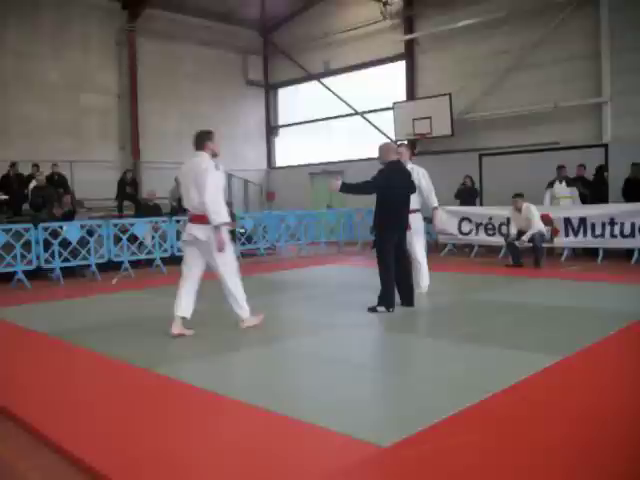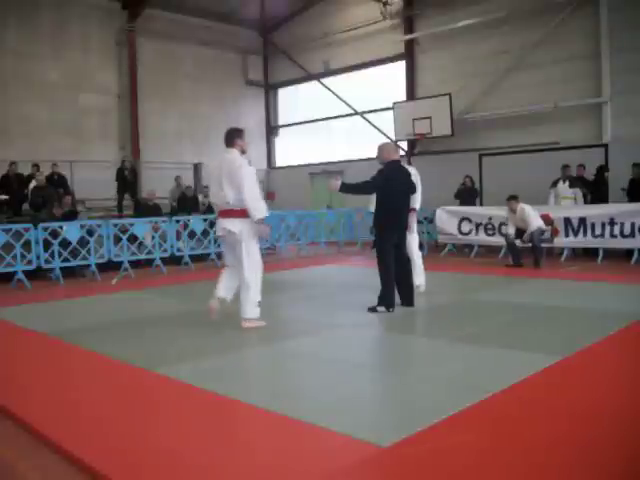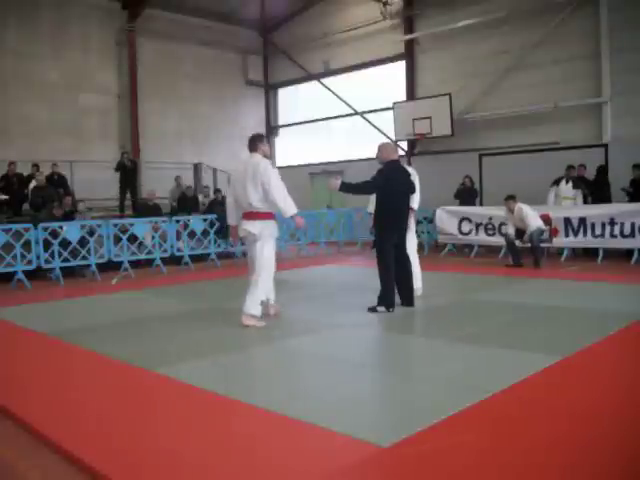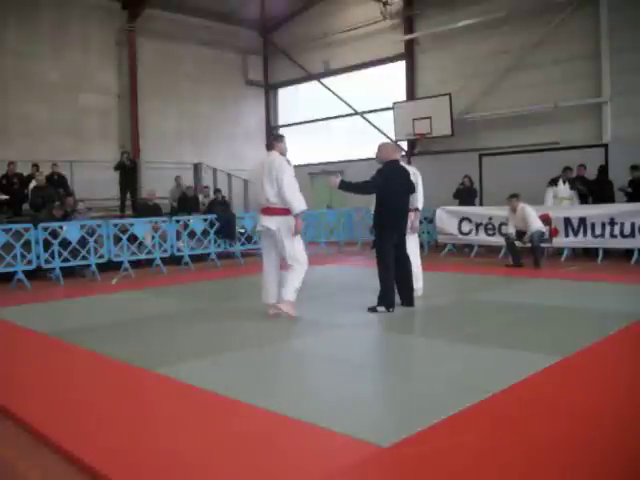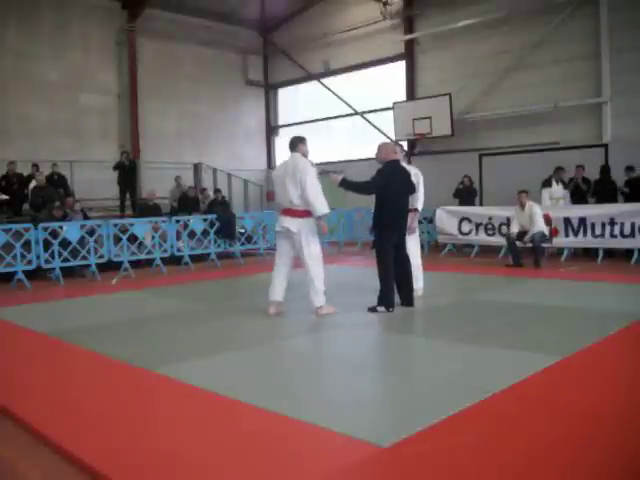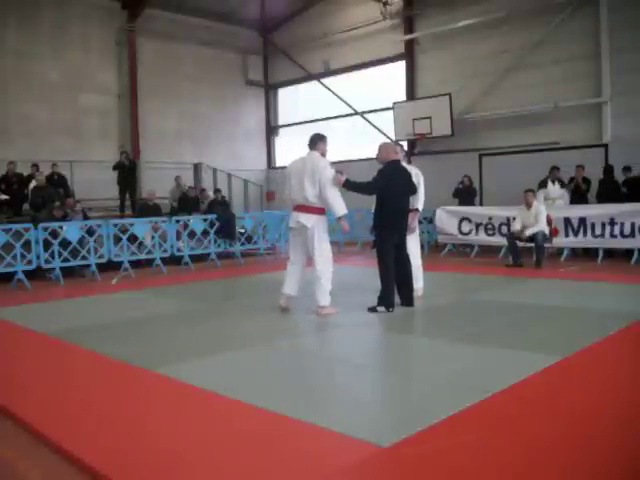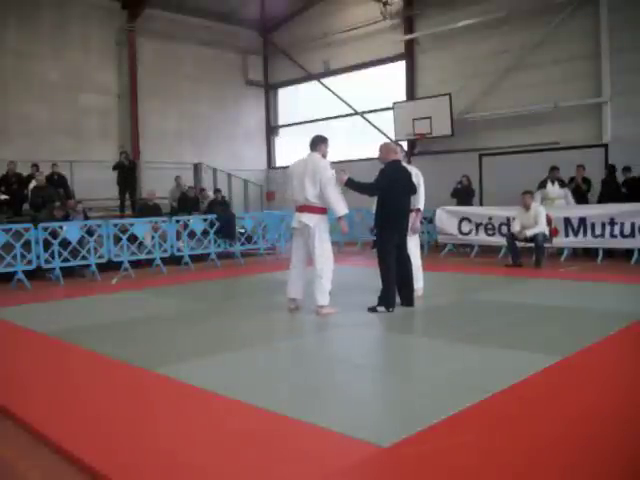
dt=0.3s
person 1, frame 1
left shoulder: (186, 167)
right shoulder: (209, 166)
right elbow: (212, 199)
right wrist: (220, 229)
left hip: (193, 225)
right hip: (209, 226)
left knee: (191, 274)
right knee: (229, 271)
left ankle: (178, 323)
right ankle: (245, 316)
person 1, frame 2
left shoulder: (215, 165)
right shoulder: (241, 162)
right elbow: (250, 194)
right wrist: (261, 220)
left hip: (223, 220)
right hip: (242, 220)
left knee: (233, 265)
right knee: (251, 268)
left ankle: (218, 298)
right ankle: (249, 316)
person 1, frame 3
left shoulder: (239, 170)
right shoulder: (265, 165)
left elbow: (232, 199)
right elbow: (277, 192)
left wrist: (234, 224)
right wrist: (294, 215)
left hip: (247, 221)
right hip: (263, 222)
left knee: (258, 266)
right knee: (264, 269)
left ankle: (268, 304)
right ankle: (249, 313)
person 1, frame 4
left shoulder: (262, 166)
right shoulder: (281, 162)
right elbow: (289, 190)
right wrist: (298, 216)
left hip: (266, 217)
right hip: (282, 218)
left knee: (270, 263)
right knee: (299, 261)
left ankle: (272, 304)
right ankle: (287, 301)
person 1, frame 5
left shoulder: (279, 169)
right shoulder: (304, 165)
right elbow: (312, 192)
right wrist: (321, 217)
left hip: (284, 219)
right hip: (302, 220)
left knee: (281, 263)
right knee: (314, 263)
left ankle: (274, 304)
right ankle: (320, 305)
person 1, frame 6
left shoulder: (294, 165)
right shoulder: (322, 164)
left elbow: (289, 192)
right elbow: (330, 192)
right wrist: (341, 217)
left hip: (297, 215)
right hip: (315, 217)
left knee: (295, 259)
right knee: (323, 261)
left ankle: (285, 297)
right ankle: (323, 305)
person 1, frame 7
left shoulder: (295, 166)
right shoulder: (322, 164)
left elbow: (292, 193)
right elbow: (331, 192)
right wrist: (341, 217)
left hip: (299, 215)
right hip: (316, 217)
left knee: (298, 260)
right knee: (323, 261)
left ankle: (293, 300)
right ankle: (322, 304)
person 2, frame 1
left shoulder: (386, 173)
right shoulder: (404, 172)
left elbow: (367, 187)
right elbow: (412, 188)
left wrist: (342, 186)
left hip: (386, 223)
right hip: (400, 223)
left knee: (386, 262)
right knee: (401, 259)
left ankle: (387, 302)
right ankle: (407, 298)
person 2, frame 2
left shoulder: (386, 172)
right shoulder: (404, 172)
left elbow: (367, 187)
right elbow: (412, 189)
left wrist: (341, 186)
left hip: (386, 224)
right hip: (400, 223)
left knee: (386, 261)
right knee: (401, 259)
left ankle: (387, 302)
right ankle: (407, 298)
person 2, frame 3
left shoulder: (386, 172)
right shoulder: (403, 172)
left elbow: (368, 187)
right elbow: (411, 189)
left wrist: (341, 186)
left hip: (386, 223)
right hip: (400, 223)
left knee: (386, 262)
right knee: (401, 259)
left ankle: (387, 302)
right ankle: (407, 298)
person 2, frame 4
left shoulder: (385, 172)
right shoulder: (403, 172)
left elbow: (367, 187)
right elbow: (411, 189)
left wrist: (341, 184)
left hip: (386, 223)
right hip: (399, 223)
left knee: (385, 261)
right knee: (401, 258)
left ankle: (386, 302)
right ankle: (407, 298)
person 2, frame 5
left shoulder: (385, 172)
right shoulder: (403, 172)
left elbow: (368, 188)
right elbow: (411, 189)
left wrist: (342, 182)
left hip: (386, 223)
right hip: (399, 222)
left knee: (385, 261)
right knee: (401, 259)
left ankle: (386, 302)
right ankle: (407, 298)
person 2, frame 6
left shoulder: (386, 172)
right shoulder: (404, 172)
left elbow: (370, 188)
right elbow: (412, 189)
left wrist: (345, 182)
left hip: (386, 223)
right hip: (400, 222)
left knee: (386, 261)
right knee: (401, 259)
left ankle: (387, 302)
right ankle: (407, 298)
person 2, frame 7
left shoulder: (388, 172)
right shoulder: (404, 171)
left elbow: (372, 189)
right elbow: (412, 190)
left wrist: (348, 181)
left hip: (388, 223)
right hip: (401, 222)
left knee: (387, 261)
right knee: (402, 258)
left ankle: (387, 302)
right ankle: (407, 298)
person 3, frame 1
left shoulder: (419, 172)
left elbow: (428, 192)
left wrist: (434, 212)
left hip: (413, 217)
left knee: (417, 252)
left ankle: (422, 284)
person 3, frame 2
left shoulder: (410, 171)
left elbow: (416, 193)
right elbow: (377, 194)
left wrist: (412, 215)
left knee: (412, 249)
left ankle: (419, 283)
person 3, frame 3
left shoulder: (409, 172)
left elbow: (415, 194)
right elbow: (376, 195)
left wrist: (410, 215)
left knee: (409, 251)
left ankle: (415, 286)
person 3, frame 4
left shoulder: (411, 172)
left elbow: (417, 194)
left wrist: (416, 217)
left hip: (406, 217)
left knee: (410, 252)
left ankle: (415, 286)
person 3, frame 5
left shoulder: (413, 172)
left elbow: (418, 196)
left wrist: (414, 218)
left hip: (407, 217)
left knee: (411, 252)
left ankle: (416, 287)
person 3, frame 6
left shoulder: (414, 172)
left elbow: (419, 196)
left wrist: (414, 219)
left hip: (407, 217)
left knee: (411, 253)
left ankle: (416, 286)
person 3, frame 7
left shoulder: (413, 172)
right shoulder: (387, 173)
left elbow: (419, 197)
right elbow: (380, 196)
left wrist: (417, 220)
right wrist: (377, 219)
left hip: (407, 218)
right hip: (390, 219)
left knee: (411, 252)
right knee: (391, 253)
left ankle: (416, 286)
right ankle: (396, 285)
